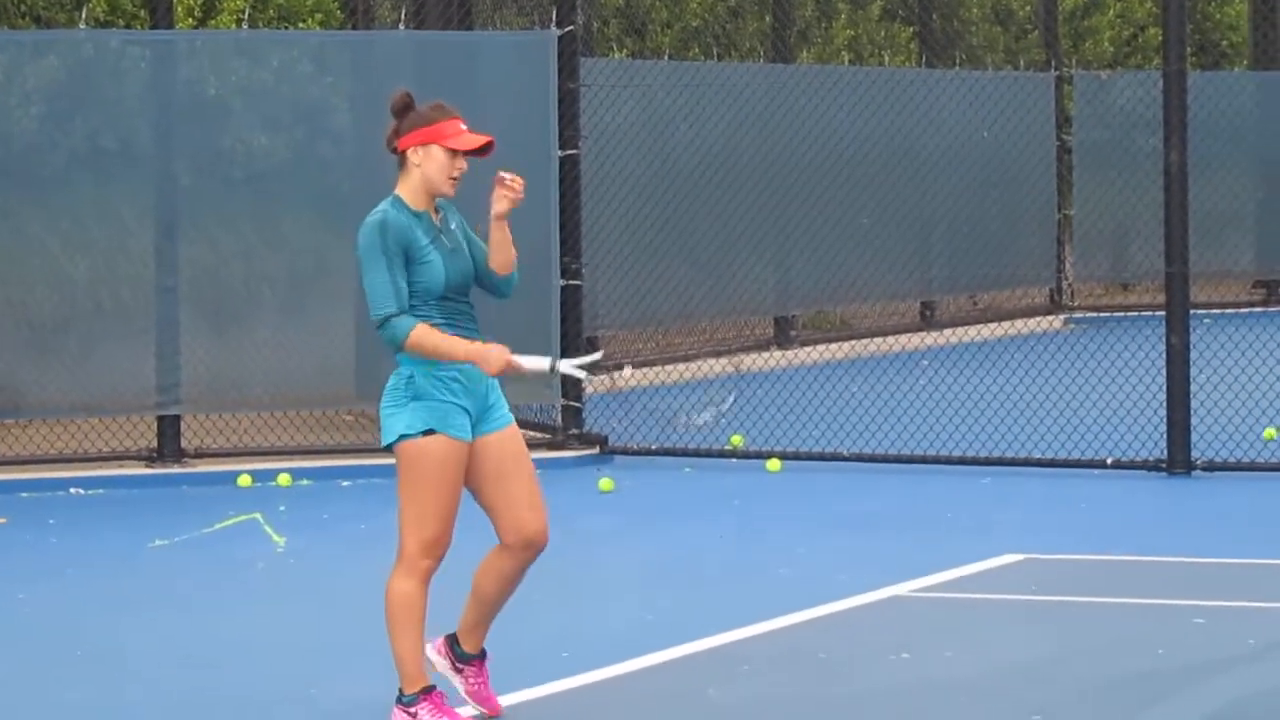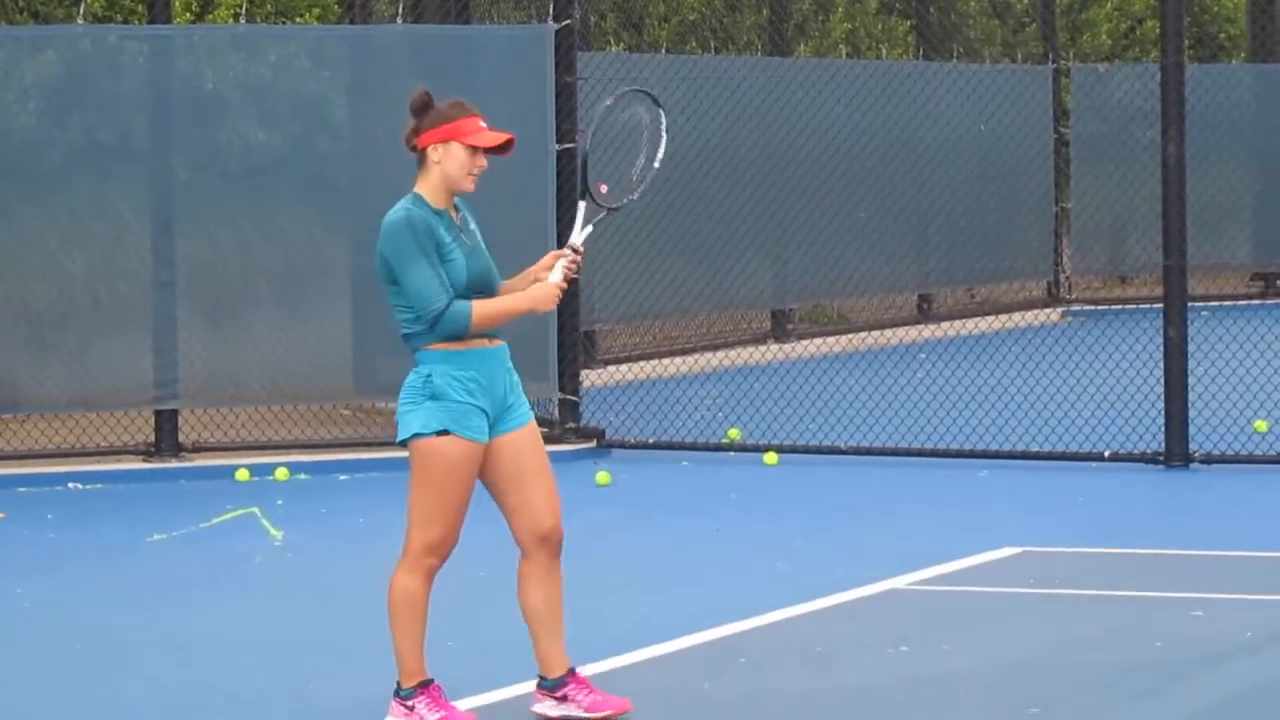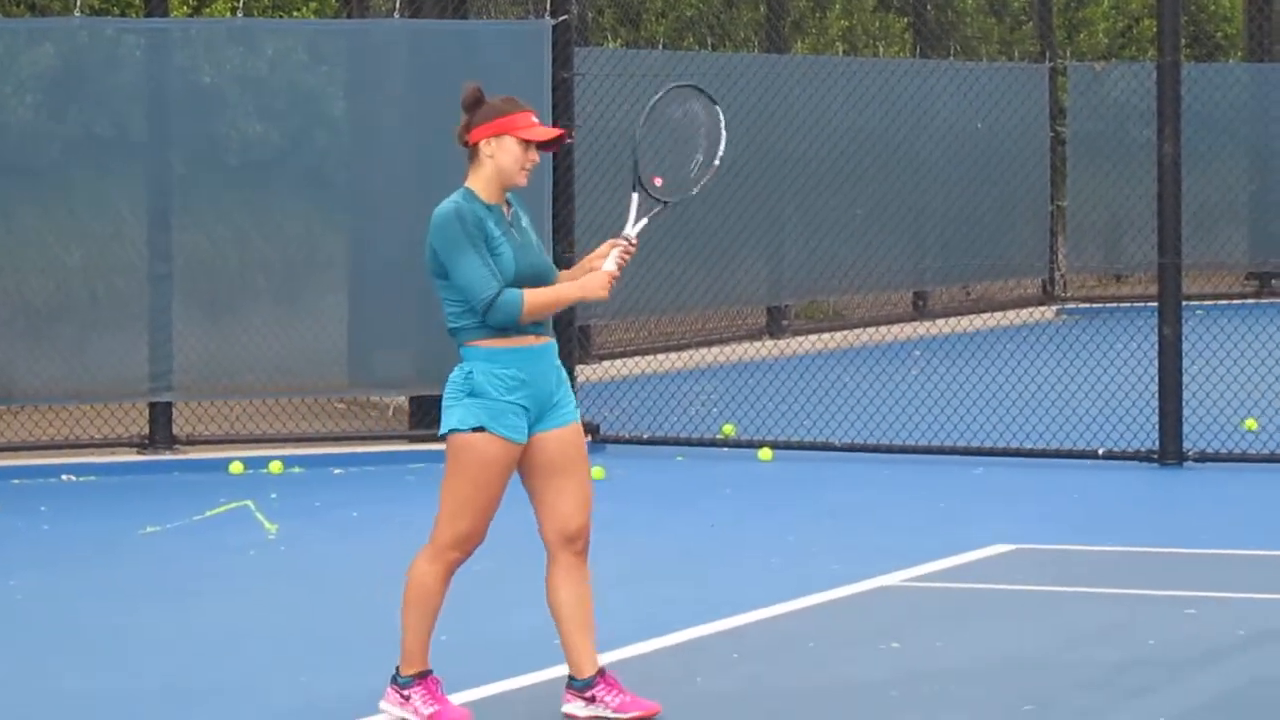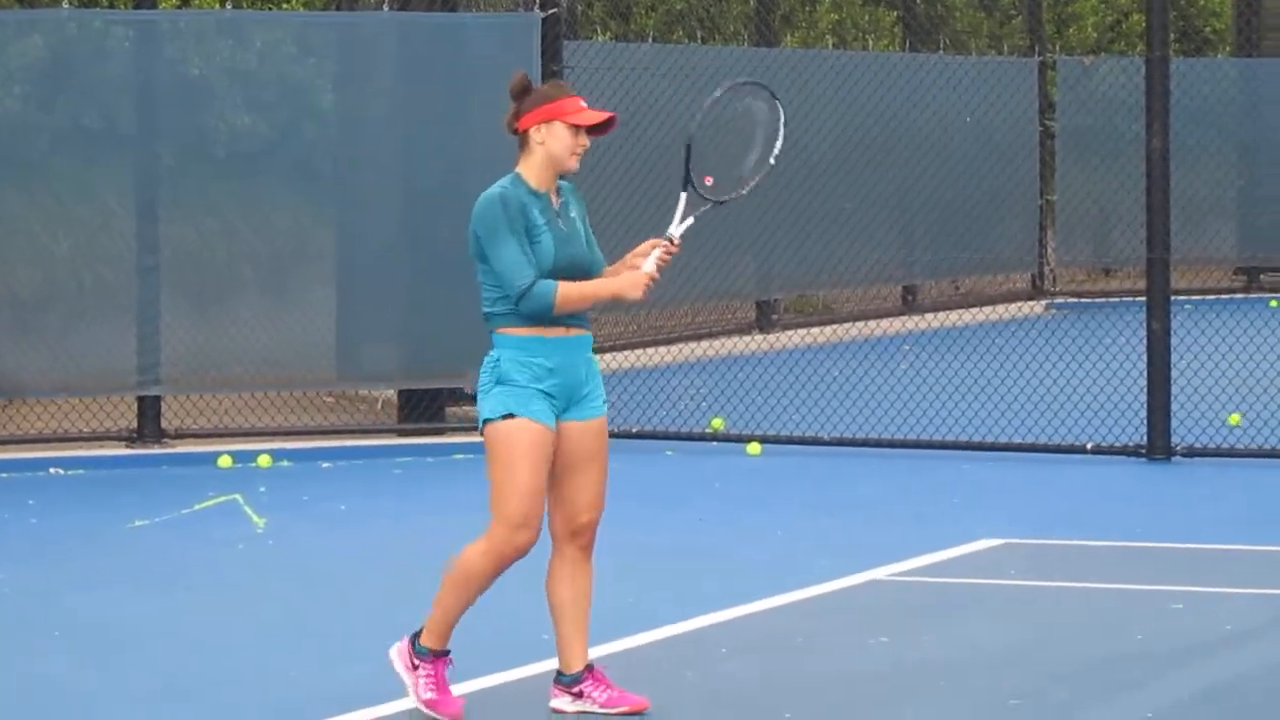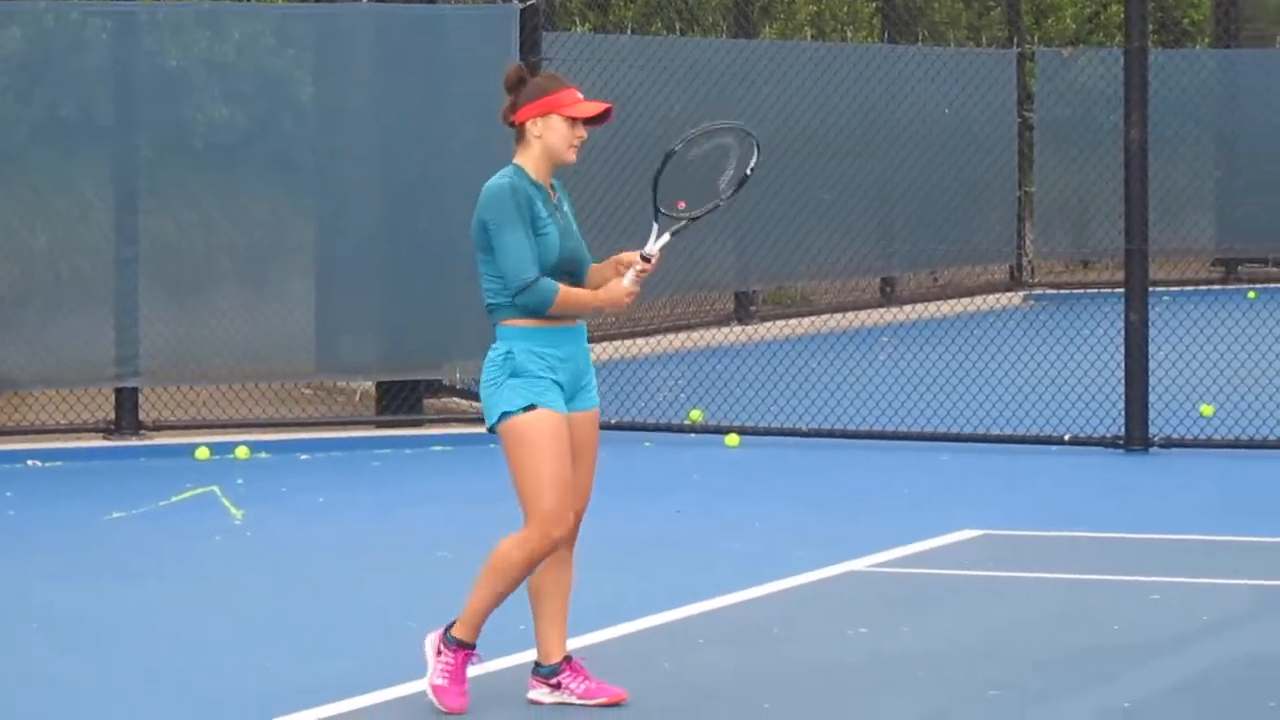
dt=0.3s
person 1, frame 1
left shoulder: (448, 216)
right shoulder: (384, 226)
left elbow: (499, 284)
right elbow: (393, 324)
left wrist: (500, 218)
right wrist: (474, 353)
left hip: (475, 388)
right hip: (430, 392)
left knee: (527, 534)
right knee: (423, 553)
left ankle: (464, 649)
person 1, frame 2
left shoulder: (461, 215)
right shoulder: (404, 223)
right elbow: (443, 315)
left wrist: (537, 273)
right wrist: (528, 303)
left hip: (501, 385)
right hip: (445, 389)
left knee: (543, 536)
right knee: (429, 550)
person 1, frame 3
left shoulder: (514, 211)
right shoulder: (454, 217)
right elbow: (496, 306)
left wrist: (589, 265)
right wrist: (581, 290)
left hip: (546, 380)
right hip: (490, 386)
left knee: (571, 537)
right knee: (453, 543)
person 1, frame 4
left shoulder: (570, 200)
right shoulder: (499, 202)
right elbow: (529, 293)
left wrist: (632, 262)
right wrist: (614, 287)
left hip: (580, 372)
right hip: (520, 374)
left knee: (578, 530)
right knee: (514, 534)
right ankle: (425, 650)
person 1, frame 5
left shoulder: (555, 193)
right shoulder: (504, 192)
right elbow: (528, 289)
left wrist: (615, 268)
right wrist: (602, 300)
left hip: (573, 363)
right hip: (524, 366)
left knee: (566, 529)
right knee: (545, 528)
right ankle: (456, 640)
